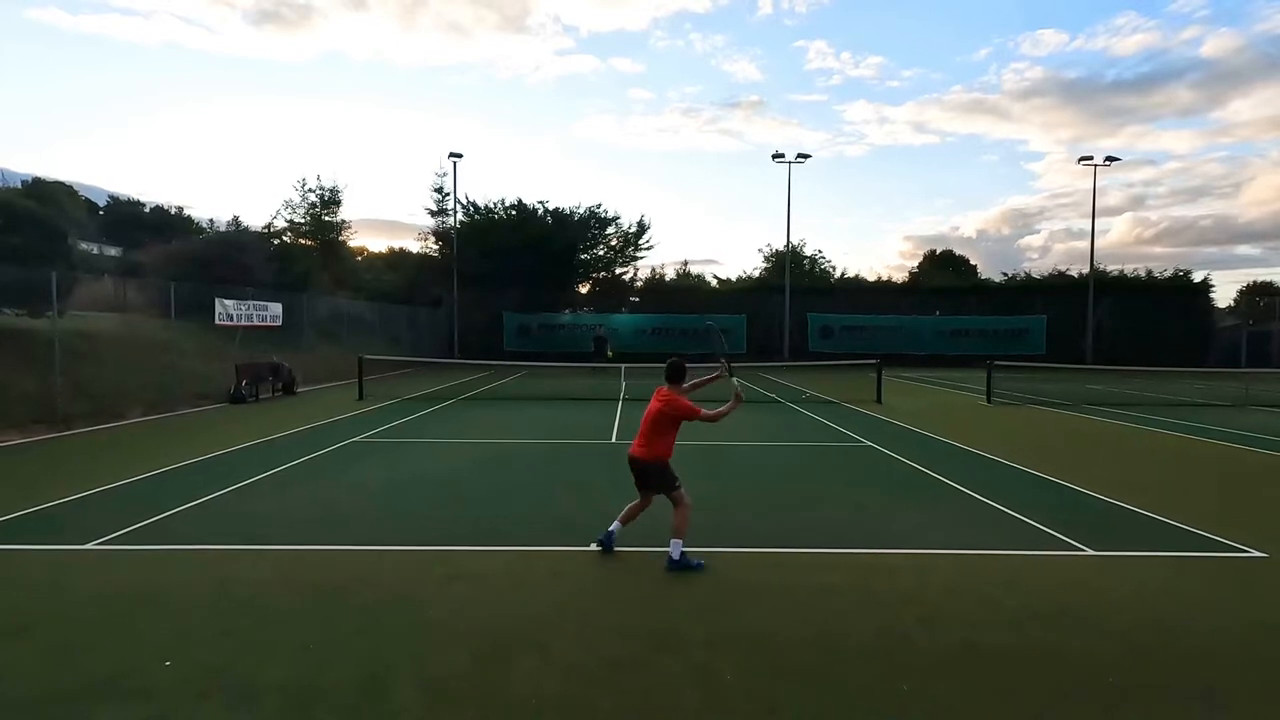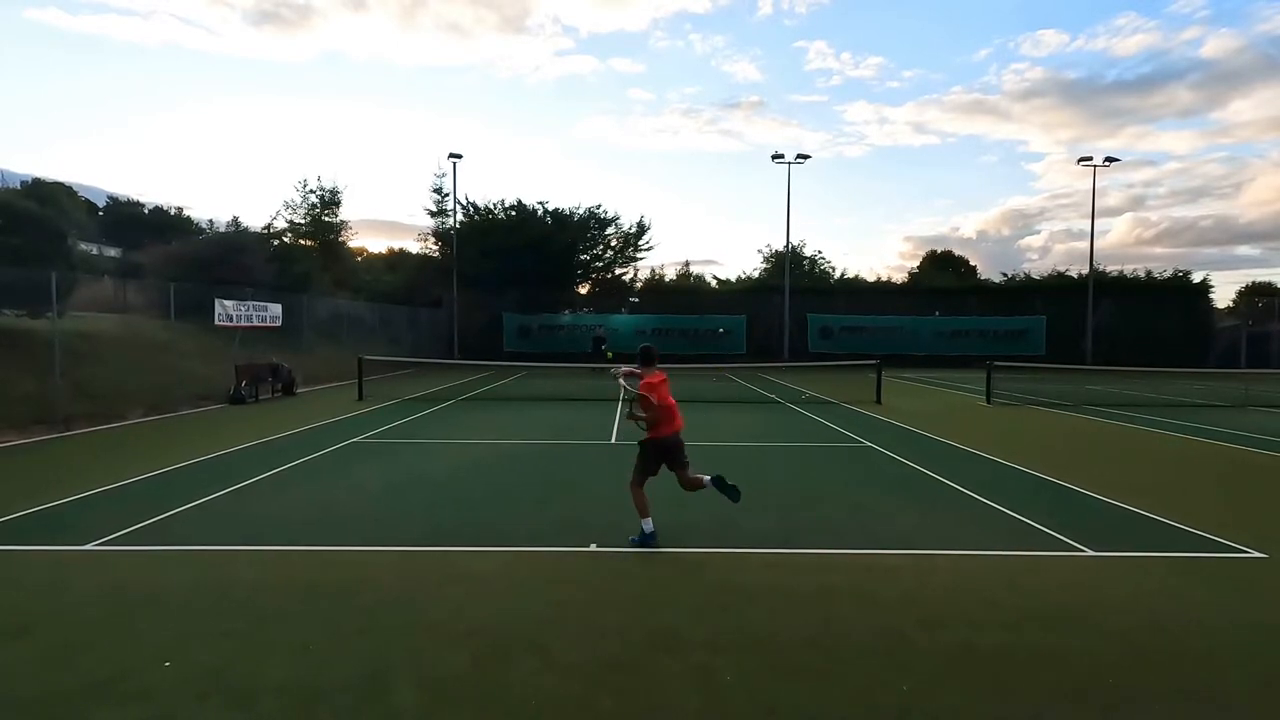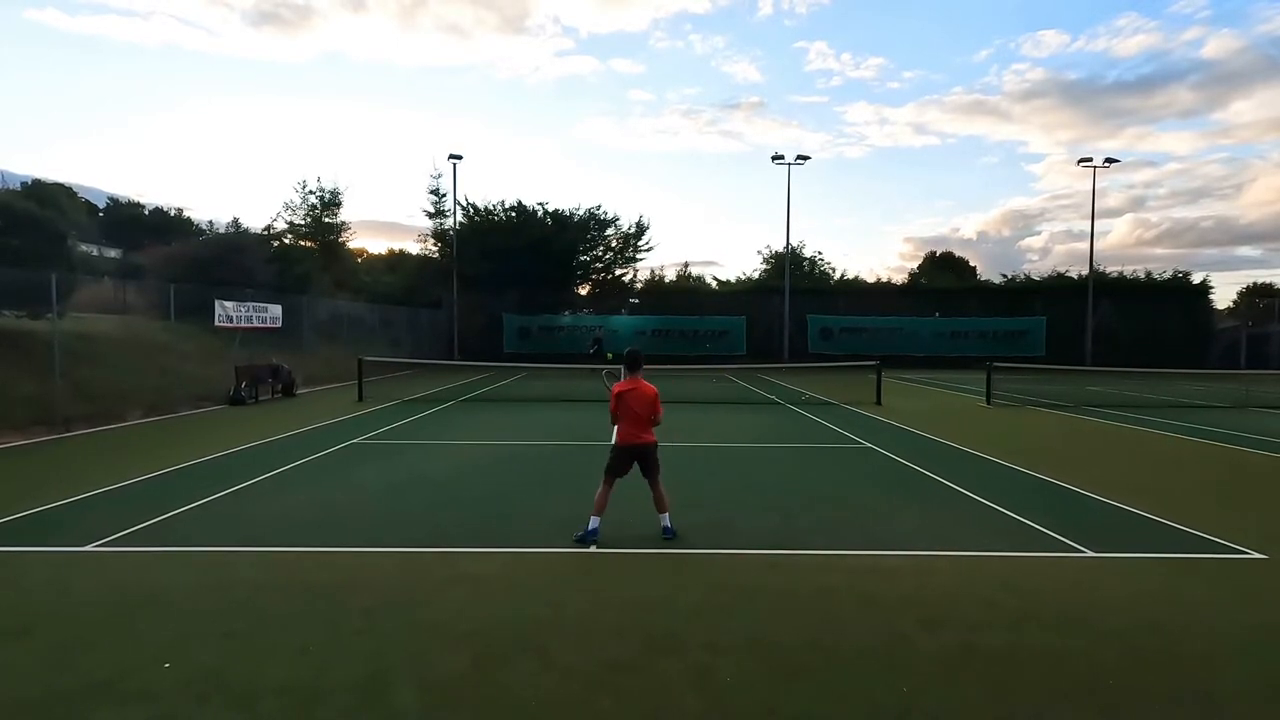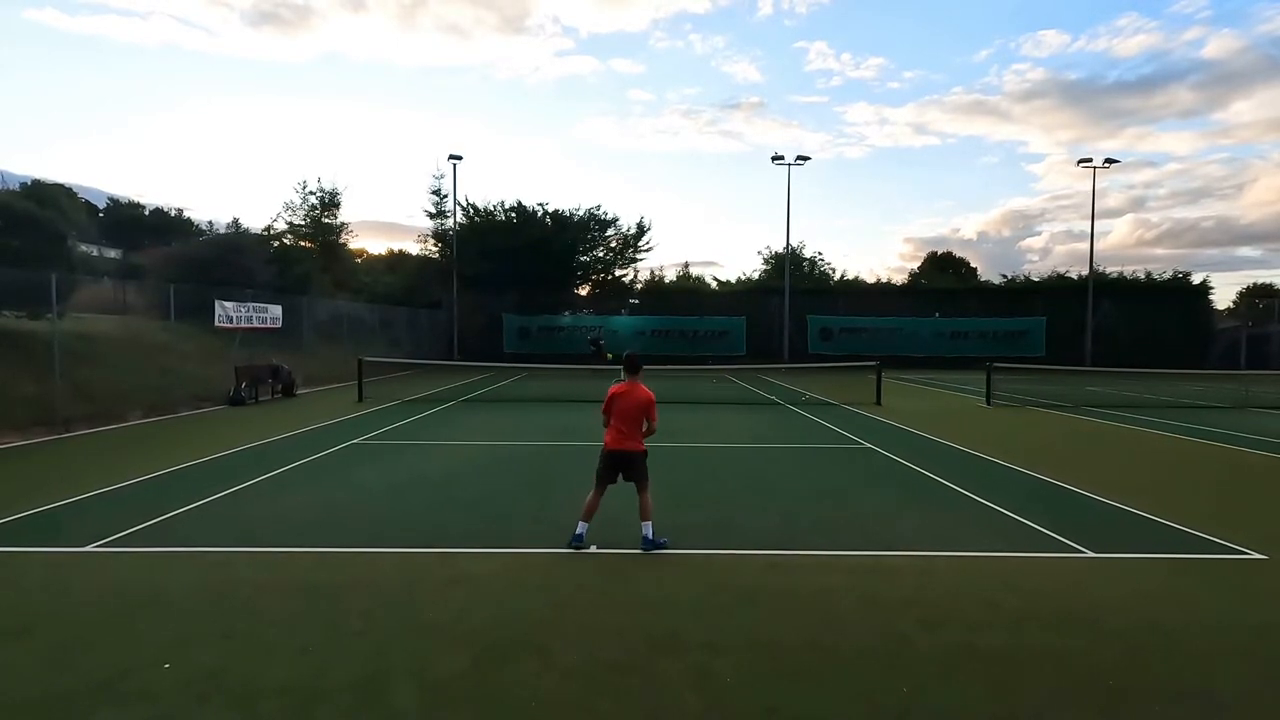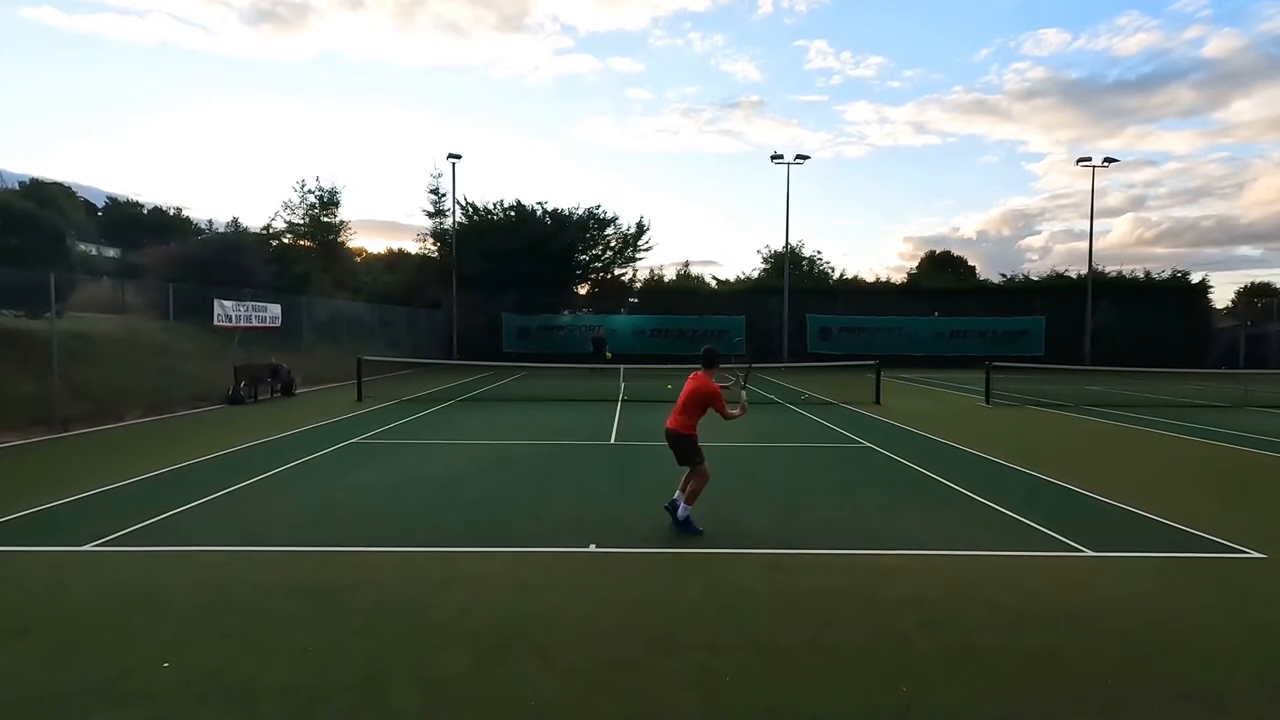
dt=1s
person 1, frame 1
left shoulder: (660, 393)
right shoulder: (678, 404)
left elbow: (686, 388)
right elbow: (712, 417)
left wrist: (716, 376)
right wrist: (735, 403)
left hip: (636, 457)
right hip: (653, 461)
left knee: (645, 500)
right knee: (683, 504)
left ankle: (608, 535)
right ankle: (676, 556)
person 1, frame 2
left shoulder: (644, 386)
right shoulder: (661, 377)
left elbow: (654, 416)
right elbow: (644, 374)
left wrist: (635, 416)
right wrist: (627, 371)
left hip: (657, 440)
right hip: (674, 437)
left knee: (636, 484)
right knee: (686, 481)
left ankle: (648, 532)
right ankle: (713, 482)
person 1, frame 3
left shoulder: (618, 389)
right shoulder: (651, 391)
left elbow: (614, 420)
right elbow: (657, 420)
left hip: (623, 445)
right hip: (647, 444)
left knee: (606, 486)
right knee: (656, 485)
left ankle: (592, 529)
right ankle: (666, 527)
person 1, frame 4
left shoulder: (614, 391)
right shoulder: (648, 396)
left elbow: (606, 422)
right elbow: (652, 428)
left hip: (611, 448)
right hip: (636, 451)
left knee: (597, 491)
right knee: (643, 491)
left ankle: (579, 535)
right ankle: (648, 537)
person 1, frame 5
left shoulder: (695, 376)
right shoulder: (712, 389)
right elbow: (726, 415)
left wrist: (727, 385)
right wrist: (740, 411)
left hip: (673, 429)
right hip: (682, 433)
left knee: (696, 469)
right knee: (702, 474)
left ankle: (676, 501)
right ankle: (681, 517)
